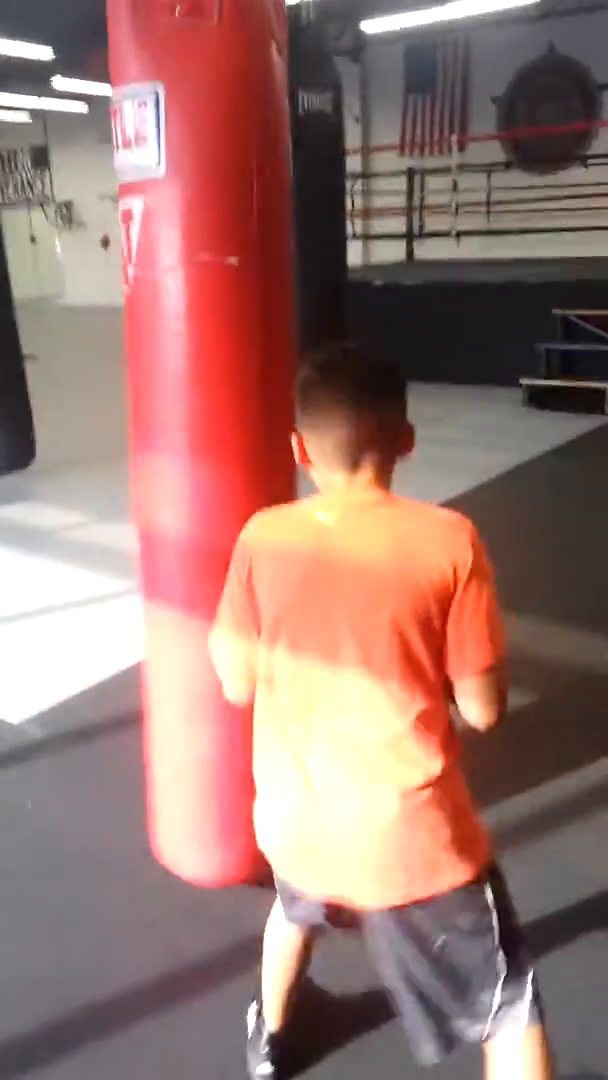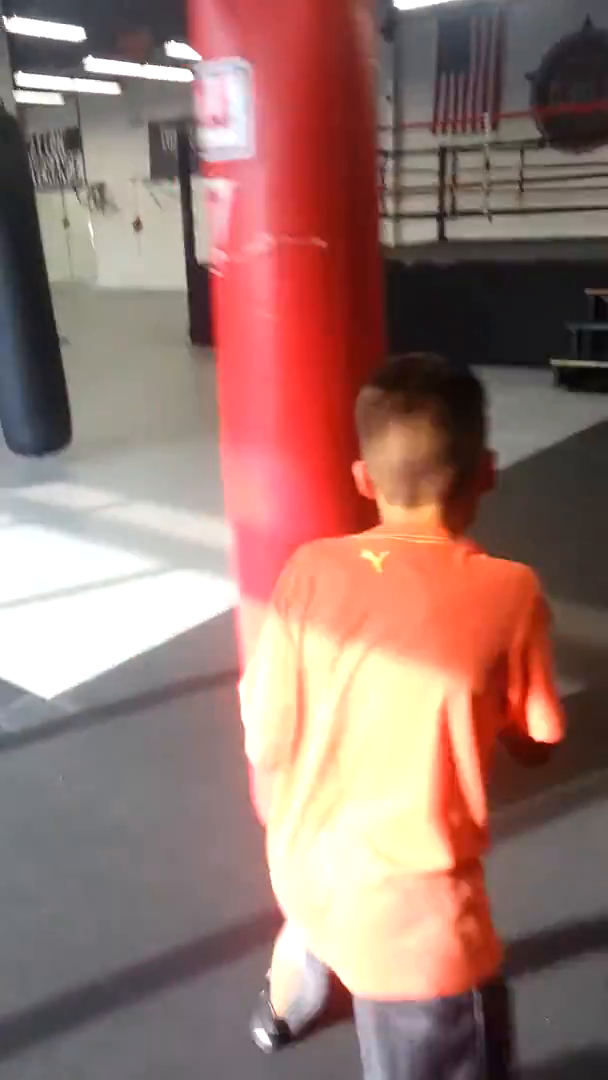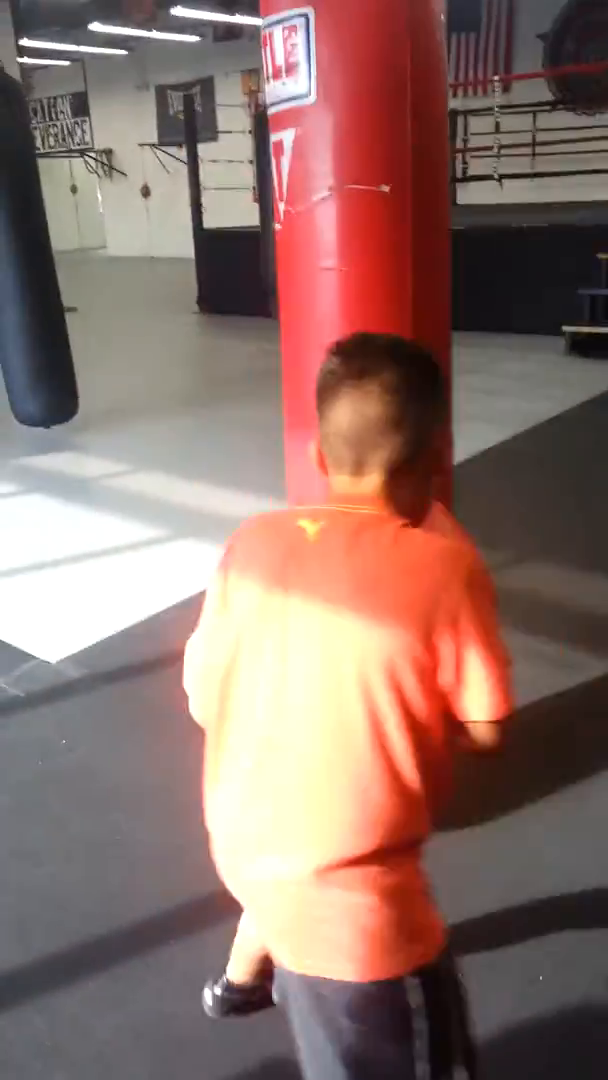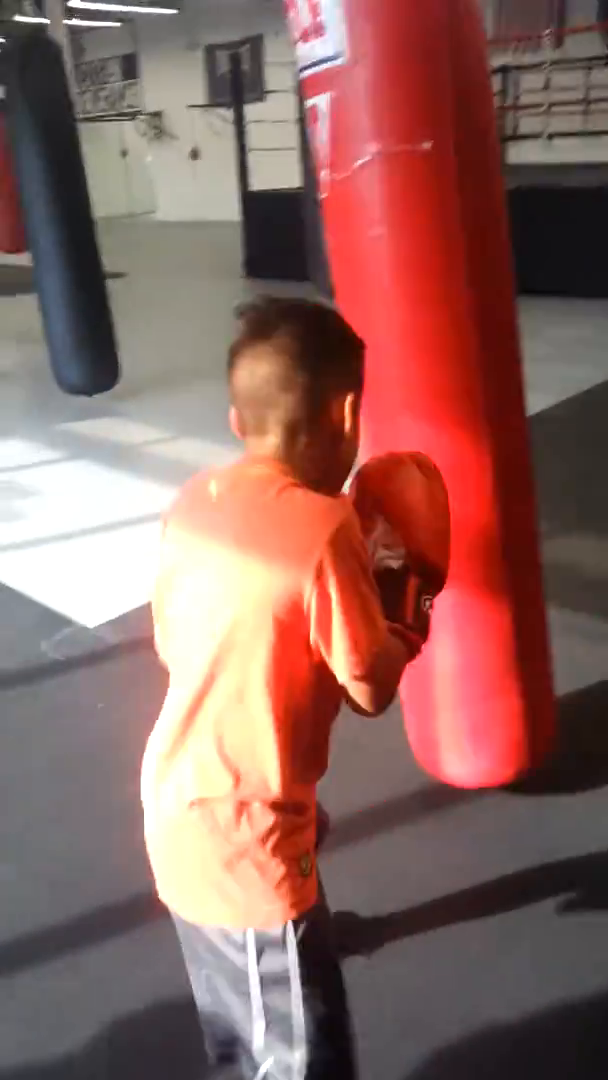
dt=0.3s
person 1, frame 1
left shoulder: (264, 540)
right shoulder: (450, 544)
left elbow: (237, 684)
right elbow: (483, 707)
left hip: (297, 815)
right hip: (411, 830)
left knee: (298, 904)
right knee: (506, 1014)
person 1, frame 2
left shoulder: (310, 573)
right shoulder: (509, 593)
left elbow: (263, 746)
right elbow: (536, 746)
left hip: (307, 864)
right hip: (420, 916)
left knee: (314, 923)
left ankle: (280, 1010)
person 1, frame 3
left shoulder: (252, 542)
right shoulder: (440, 566)
left elbow: (205, 702)
right elbow: (487, 727)
left hip: (246, 839)
right hip: (350, 897)
left knee: (278, 905)
left ankle: (245, 979)
person 1, frame 4
left shoulder: (194, 502)
right shoulder: (322, 528)
right elbow: (371, 689)
left hip: (178, 795)
right hip: (237, 838)
left ankle: (227, 969)
